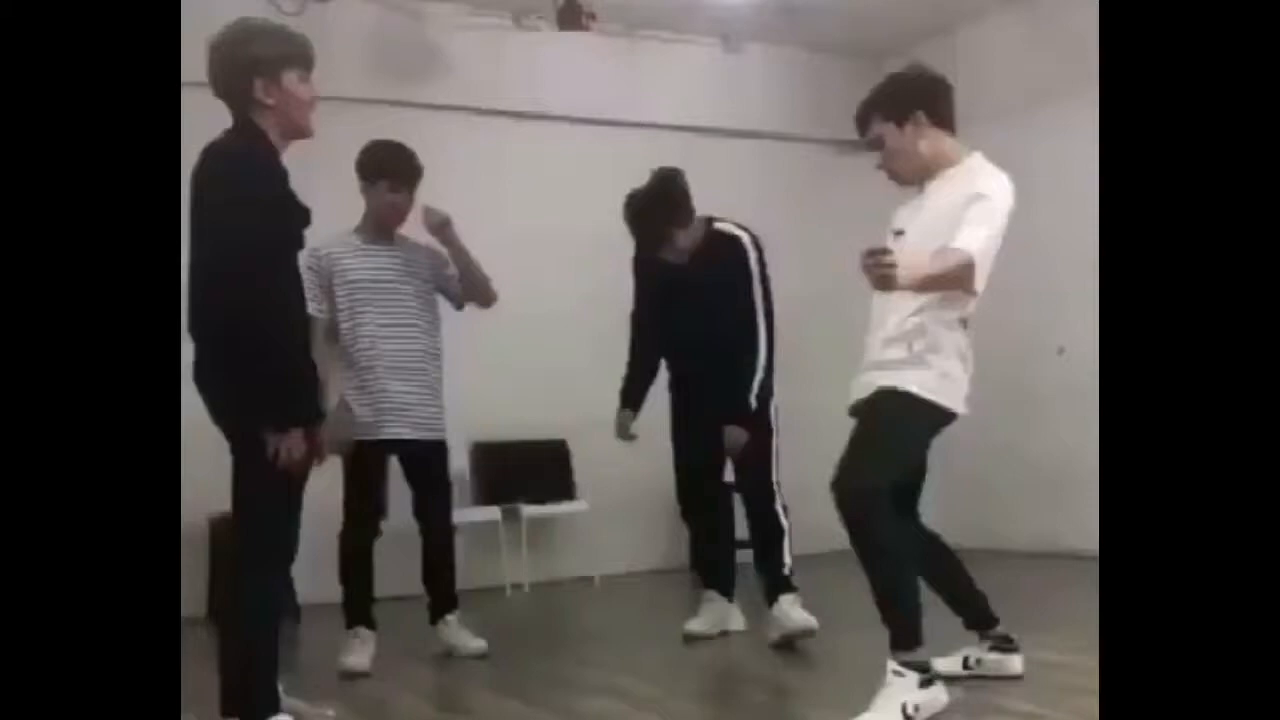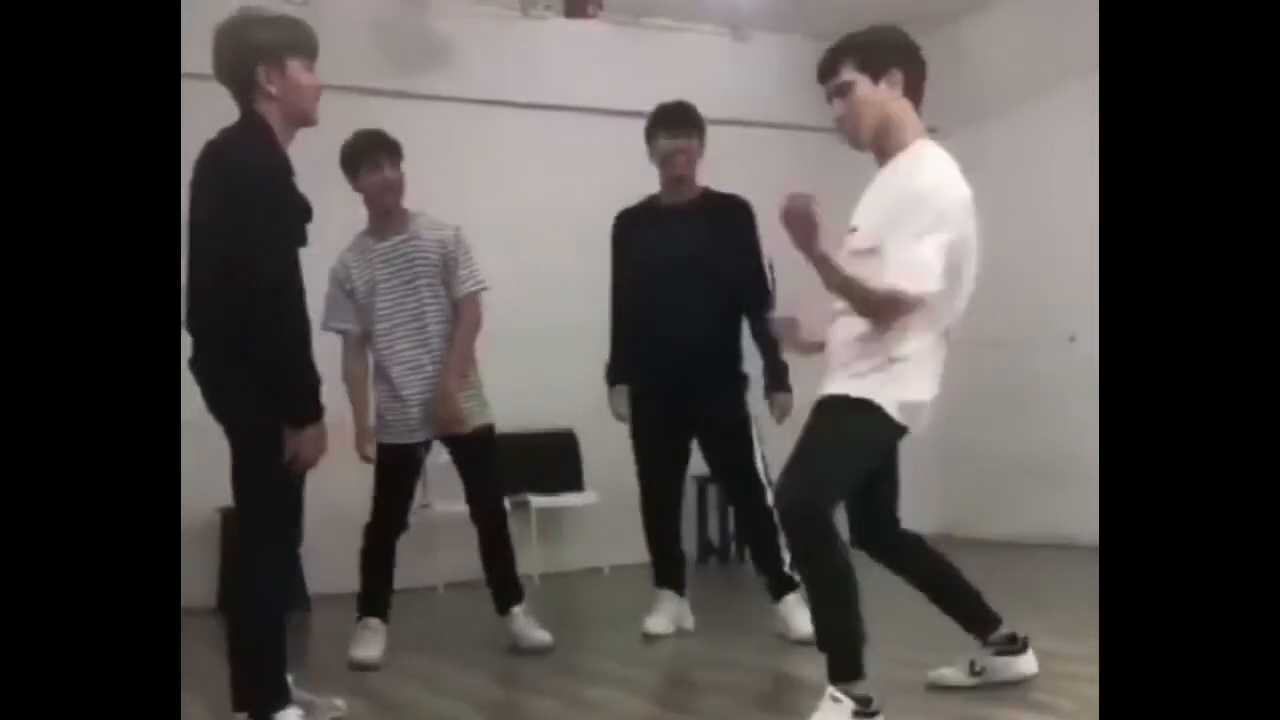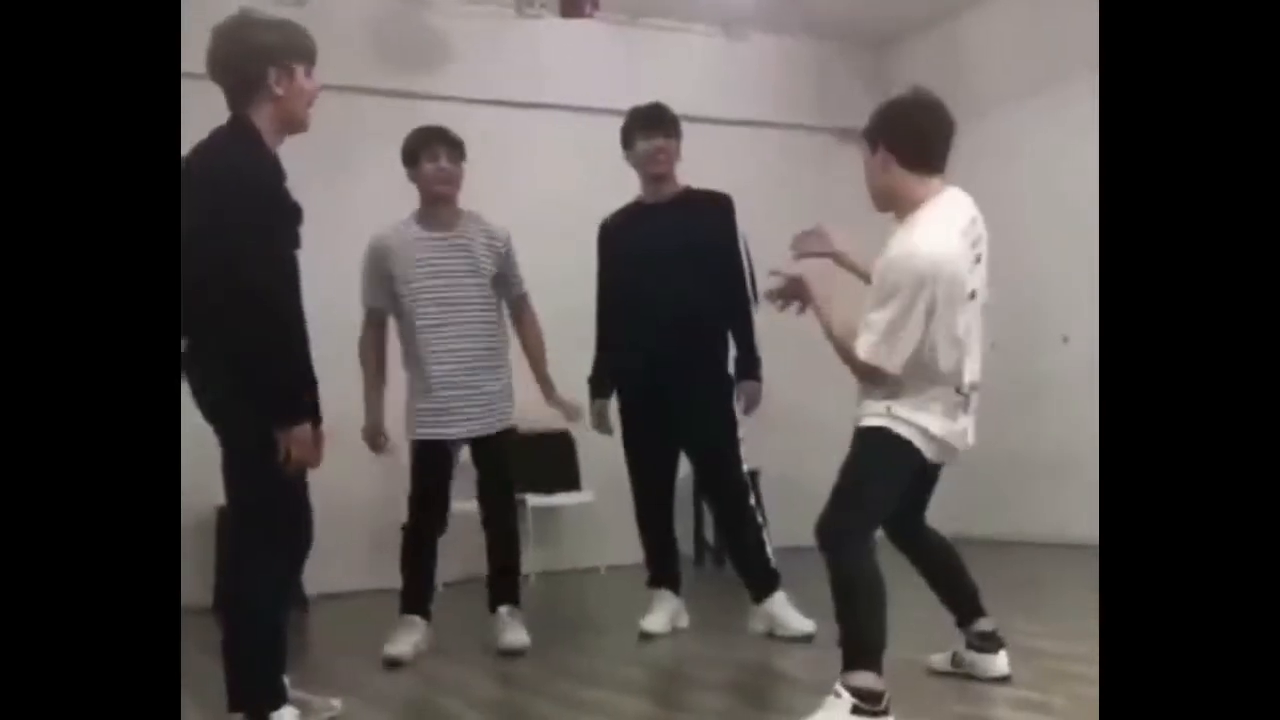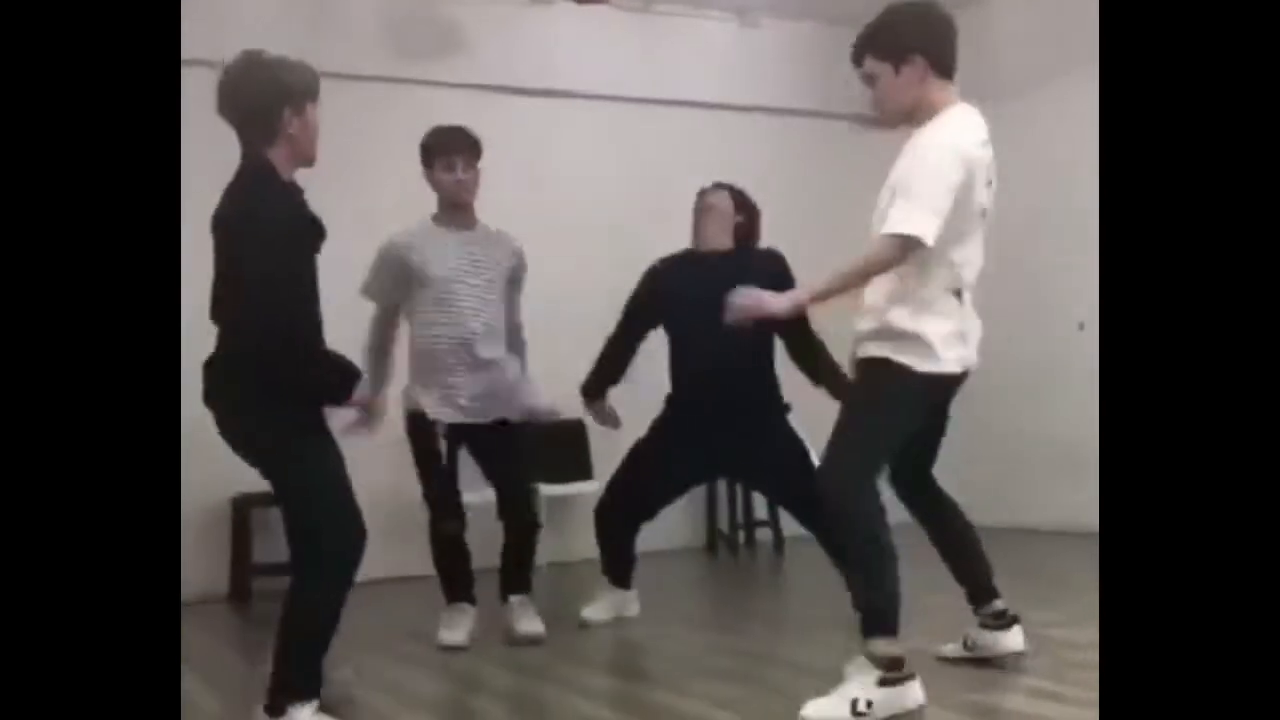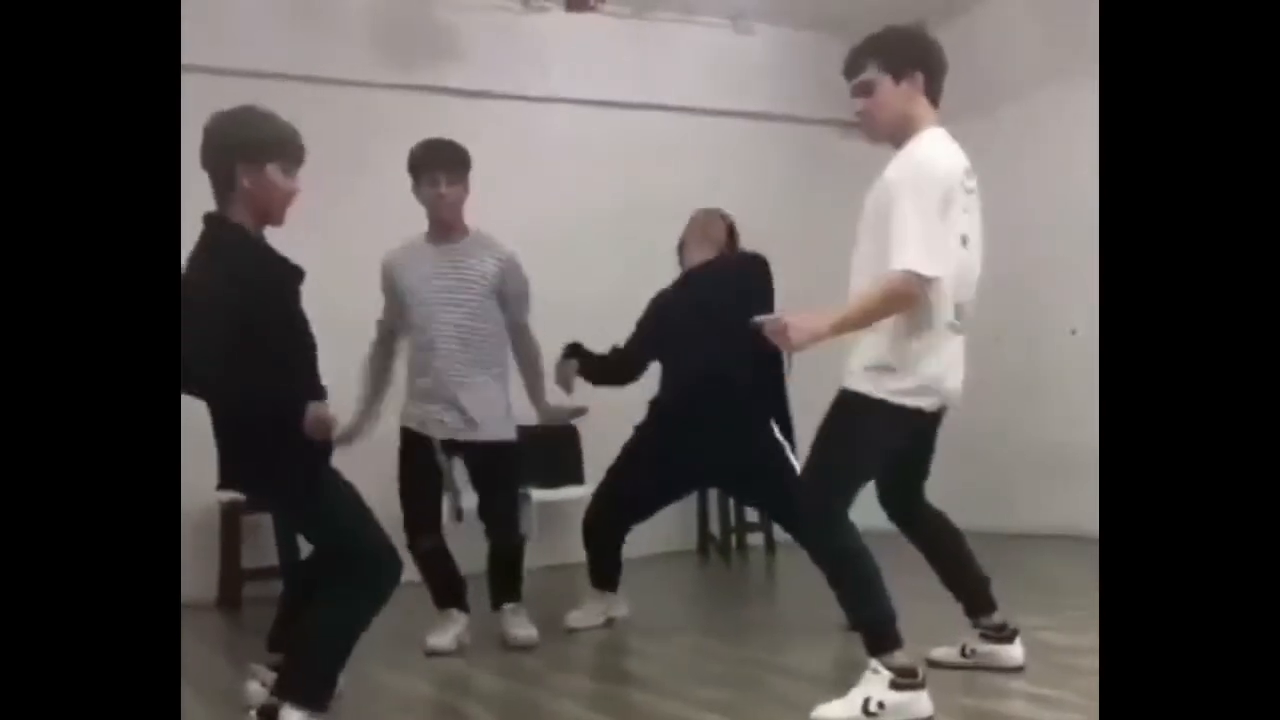
dt=1s
person 1, frame 1
left shoulder: (235, 166)
right shoulder: (246, 169)
right elbow: (255, 297)
left wrist: (300, 404)
right wrist: (286, 412)
left hip: (253, 382)
right hip: (257, 388)
left knee: (263, 546)
right knee: (265, 548)
person 1, frame 2
left shoulder: (239, 158)
right shoulder: (251, 162)
right elbow: (269, 295)
left wrist: (298, 400)
right wrist: (302, 408)
left hip: (246, 374)
right hip: (255, 380)
left knee: (268, 536)
right knee: (268, 539)
person 1, frame 3
left shoulder: (226, 162)
right shoulder: (242, 167)
right elbow: (264, 298)
left wrist: (296, 403)
right wrist: (295, 410)
left hip: (240, 376)
right hip: (247, 382)
left knee: (272, 535)
right knee: (270, 538)
person 1, frame 4
left shoulder: (258, 198)
right shoulder: (265, 206)
right elbow: (276, 324)
left wrist: (334, 375)
right wrist: (344, 379)
left hip: (271, 394)
right hip: (267, 399)
left knee: (324, 531)
right knee: (334, 537)
person 1, frame 5
left shoulder: (236, 253)
right shoulder: (224, 260)
right elbow: (201, 369)
left wrist: (305, 402)
right wrist: (293, 409)
left hip: (274, 442)
right hip: (275, 447)
left knee: (338, 548)
right knee: (374, 566)
person 2, frame 1
left shoulder: (986, 185)
right shoulder: (916, 202)
left elbow: (964, 270)
left wrist: (908, 275)
left hip: (923, 378)
right hip: (889, 377)
left knee: (857, 490)
right knee: (898, 517)
right ankle: (995, 641)
person 2, frame 2
left shoulder: (928, 180)
right shoulder: (894, 178)
left elbow: (894, 304)
left wrist: (815, 253)
right wrist: (823, 337)
left hip: (882, 385)
right hip: (865, 378)
left knee: (801, 504)
right knee: (875, 528)
right ankle: (1003, 644)
person 2, frame 3
left shoulder: (918, 251)
right shoulder: (959, 211)
left elbow: (869, 365)
left wrist: (814, 301)
right wrist: (839, 255)
left hip: (907, 417)
right hip: (940, 408)
left knee: (842, 531)
right knee: (904, 523)
right ankle: (984, 641)
person 2, frame 4
left shoulder: (942, 144)
right shoulder: (966, 132)
left elbow: (899, 247)
left wrist: (794, 300)
left hip: (912, 344)
right hip: (934, 343)
left knee: (844, 484)
right knee: (914, 480)
right ankle: (996, 620)
person 2, frame 5
left shoulder: (920, 164)
right shoulder: (946, 162)
left elbow: (910, 282)
left wrist: (815, 326)
left hip: (894, 373)
right hip: (925, 373)
left knee: (817, 507)
right knee: (904, 500)
right ankle: (995, 633)
person 3, frame 1
left shoulder: (426, 257)
right shoulder: (326, 259)
left elbow: (485, 298)
right elbow: (312, 338)
left wrist: (451, 241)
left hip: (425, 416)
right hip: (363, 417)
left knee: (437, 521)
right knee: (360, 525)
left ankle: (445, 616)
right ankle: (360, 629)
person 3, frame 2
left shoulder: (444, 237)
right shoulder: (349, 265)
left elbow: (470, 314)
right elbow: (354, 349)
left wrist: (448, 384)
right wrist: (361, 420)
left hip: (461, 403)
right hip: (398, 415)
left knee: (489, 512)
right knee: (385, 519)
left ankle: (513, 609)
right ankle: (372, 620)
person 3, frame 3
left shoulder: (492, 240)
right shoulder: (388, 247)
left elbow: (523, 314)
right elbow: (374, 329)
left wrist: (549, 386)
right wrist: (373, 409)
left hip: (492, 405)
right hip: (431, 410)
left knee: (499, 514)
right knee: (424, 518)
left ankle: (506, 610)
right ankle: (413, 619)
person 3, frame 4
left shoulder: (506, 249)
right shoulder: (403, 249)
right elbow: (383, 321)
left wrist: (522, 392)
right wrist: (372, 389)
left hip: (497, 403)
right hip: (433, 400)
left knee: (522, 510)
right knee: (446, 515)
left ankle: (518, 600)
right ankle: (458, 606)
person 3, frame 5
left shoulder: (500, 259)
right shoulder: (398, 264)
left elbow: (522, 337)
right elbow: (386, 339)
left wrist: (546, 401)
right wrist: (365, 412)
left hip: (488, 420)
right hip: (423, 418)
left knee: (504, 524)
right knee: (421, 531)
left ankle: (510, 607)
right ankle: (452, 613)
person 4, frame 1
left shoulder: (738, 246)
right shoulder: (649, 255)
left elbow: (760, 335)
right elbow: (646, 328)
left wrist: (743, 411)
right wrist: (631, 398)
left hip: (744, 390)
right hip: (690, 392)
left knee: (760, 490)
right knee: (697, 494)
left ankle: (783, 599)
right ankle: (719, 598)
person 4, frame 2
left shoulder: (732, 214)
right shoulder: (631, 224)
left elbow: (757, 300)
right elbow: (623, 308)
left wrist: (777, 373)
right wrist: (618, 376)
left hip: (719, 380)
right hip: (654, 384)
left knee: (748, 487)
right knee: (658, 494)
left ankle: (786, 596)
right ankle: (671, 595)
person 4, frame 3
left shoulder: (714, 210)
right shoulder: (616, 229)
left elbow: (737, 293)
right elbow: (608, 313)
left wrist: (748, 365)
right wrist: (601, 385)
left hip: (704, 377)
right hip: (640, 383)
left knee: (728, 487)
right knee: (651, 493)
left ankle: (768, 596)
right ankle: (666, 594)
person 4, frame 4
left shoulder: (766, 268)
right shoulder: (667, 275)
left elbow: (801, 342)
right elbow: (625, 337)
right wrist: (596, 390)
left hip: (760, 422)
right hip: (687, 423)
left knee: (825, 508)
right knee: (615, 509)
right ankle: (619, 591)
person 4, frame 5
left shoulder: (747, 273)
right shoulder: (669, 302)
right wrist: (578, 357)
left hip: (744, 429)
right hip: (673, 431)
right knee: (604, 515)
right ankle: (605, 596)
